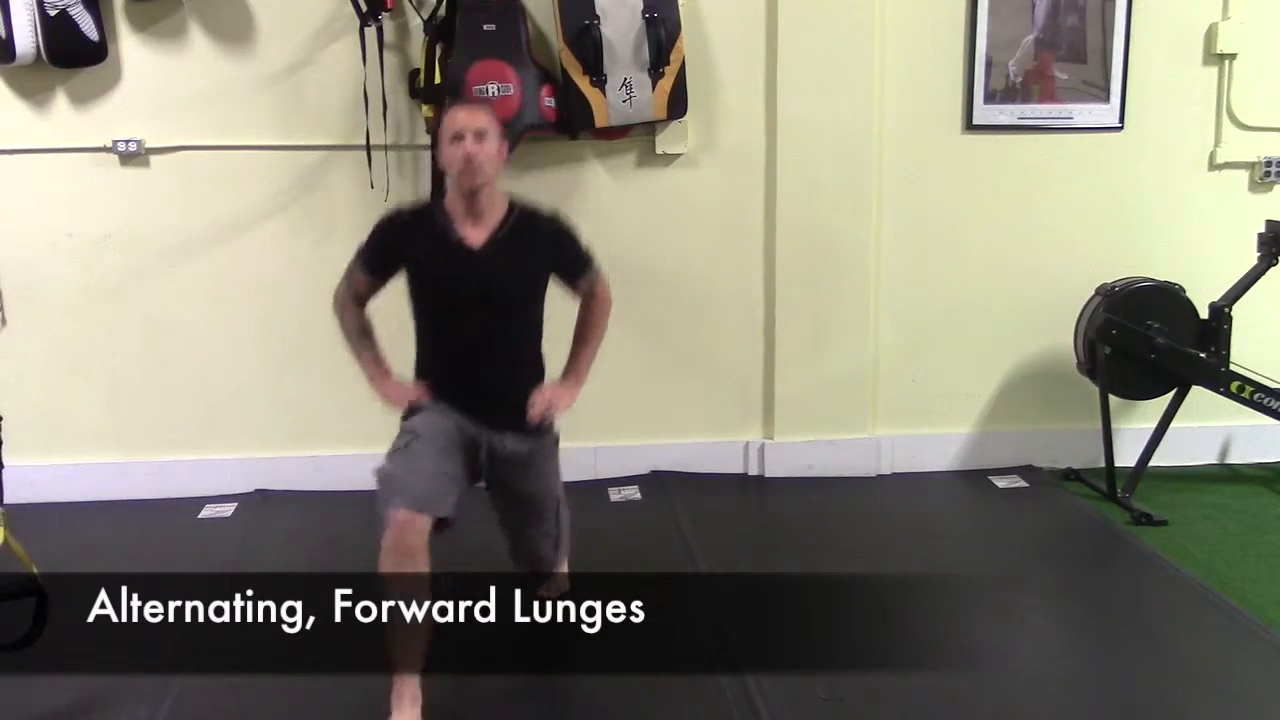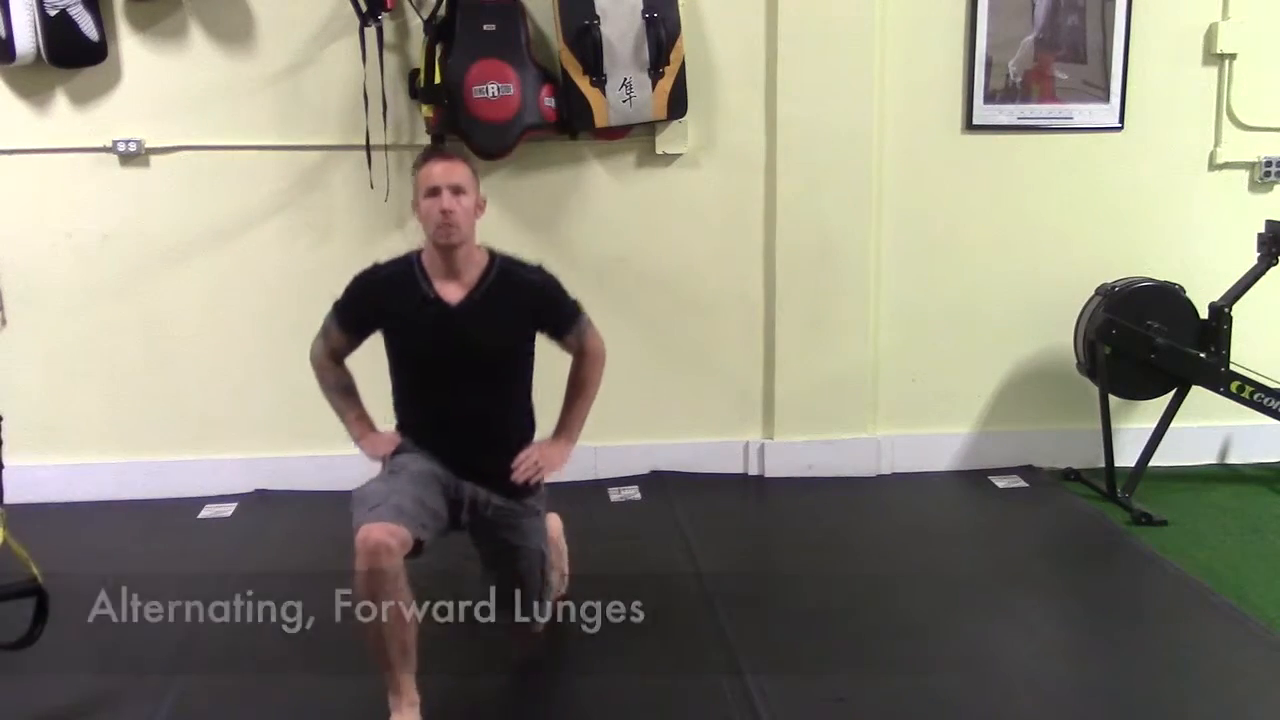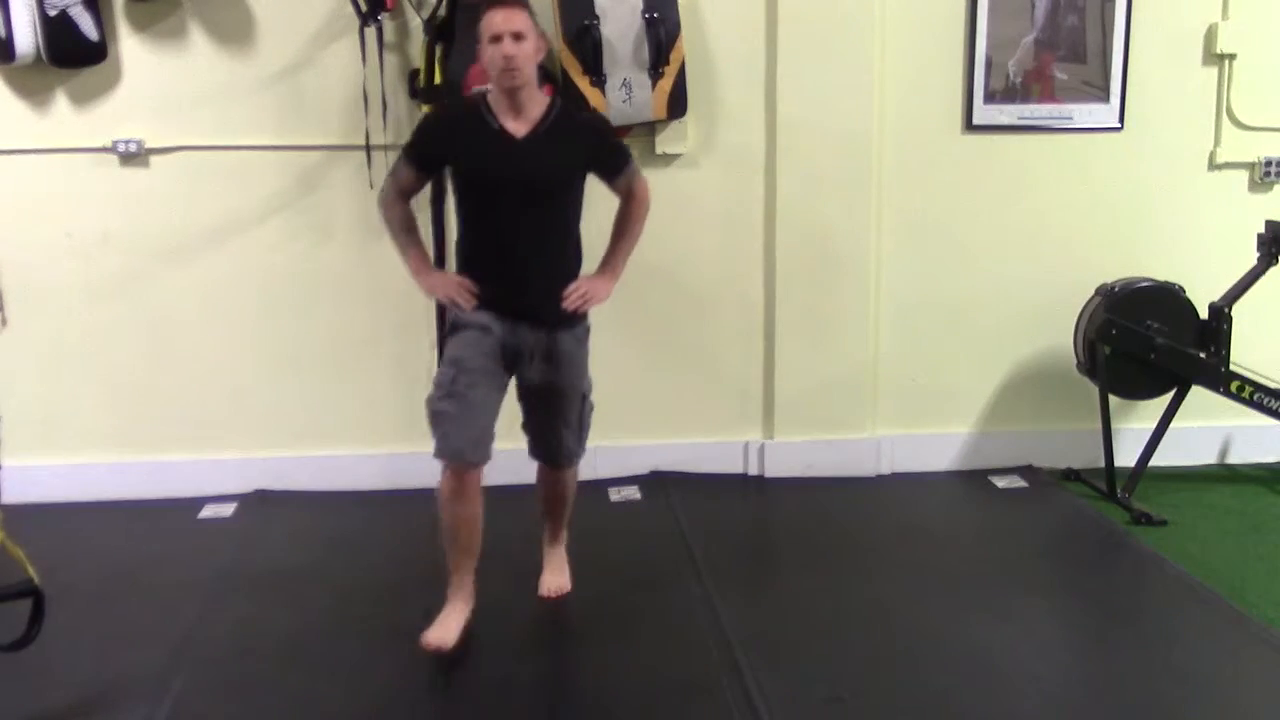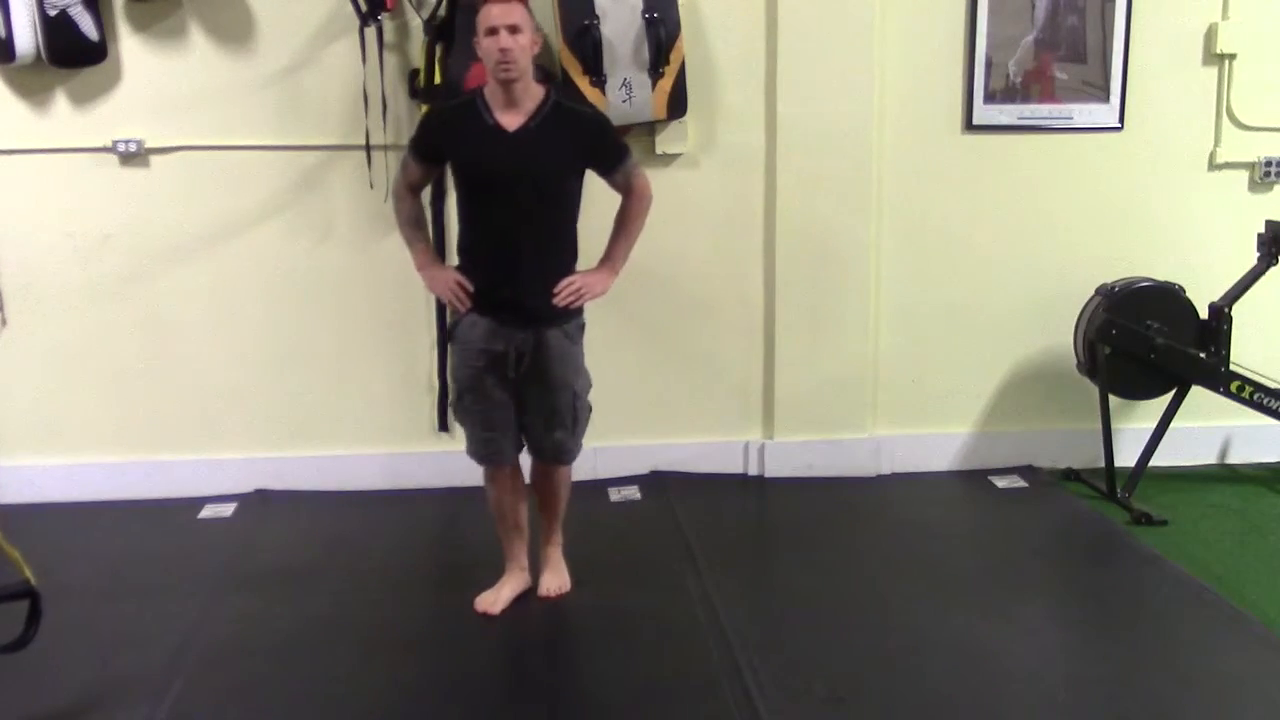
dt=0.5s
person 1, frame 1
left shoulder: (544, 233)
right shoulder: (406, 230)
left elbow: (598, 295)
right elbow: (348, 298)
left wrist: (571, 381)
right wrist: (384, 378)
left hip: (521, 423)
right hip: (441, 414)
left knee: (544, 571)
right knee: (403, 528)
left ankle: (552, 535)
person 1, frame 2
left shoulder: (527, 287)
right shoulder: (382, 288)
left elbow: (590, 351)
right elbow: (325, 354)
left wrist: (562, 441)
right wrist: (365, 432)
left hip: (507, 474)
right hip: (423, 460)
left knee: (534, 621)
right knee: (374, 543)
left ankle: (548, 534)
person 1, frame 3
left shoulder: (582, 128)
right shoulder: (450, 126)
left elbow: (636, 195)
right elbow: (394, 195)
left wrist: (607, 275)
right wrist: (424, 272)
left hip: (558, 320)
right hip: (480, 316)
left knee: (558, 455)
right knee: (460, 460)
left ankle: (555, 548)
right ankle: (459, 592)
person 1, frame 4
left shoulder: (578, 122)
right shoulder: (449, 121)
left elbow: (637, 191)
right elbow: (406, 189)
left wrist: (607, 271)
right wrist: (427, 265)
left hip: (554, 317)
right hip: (478, 317)
left knee: (554, 451)
right knee: (495, 455)
left ankle: (552, 551)
right ankle: (515, 566)
